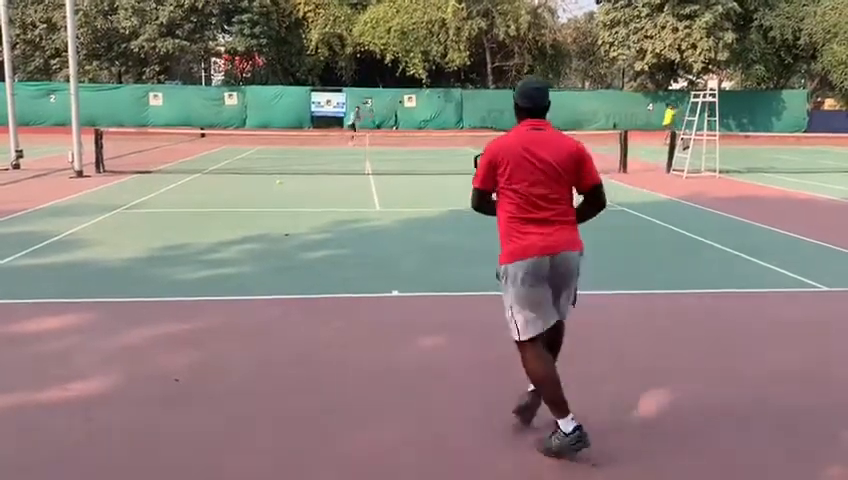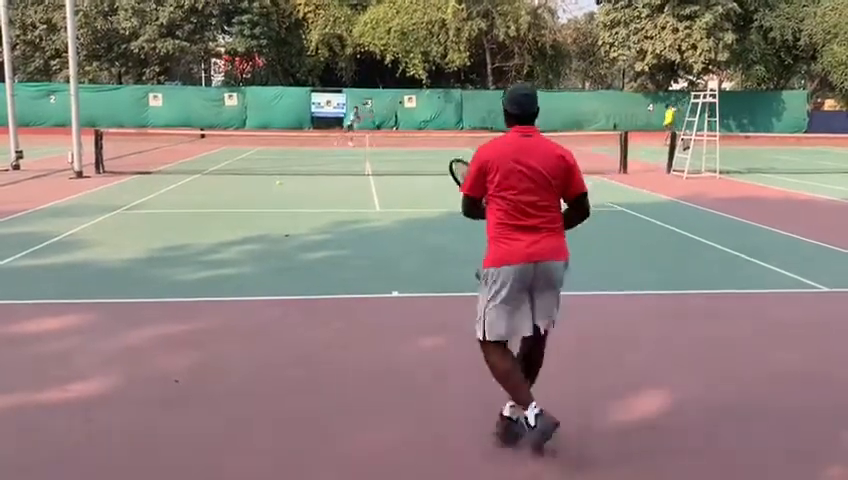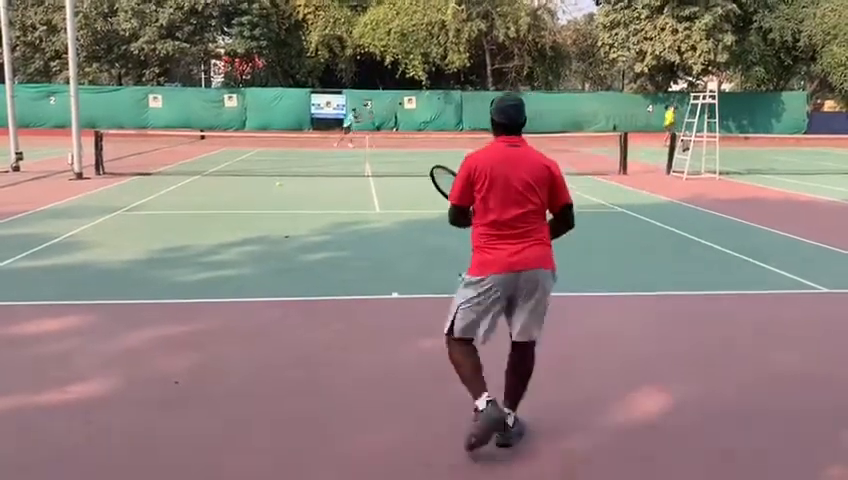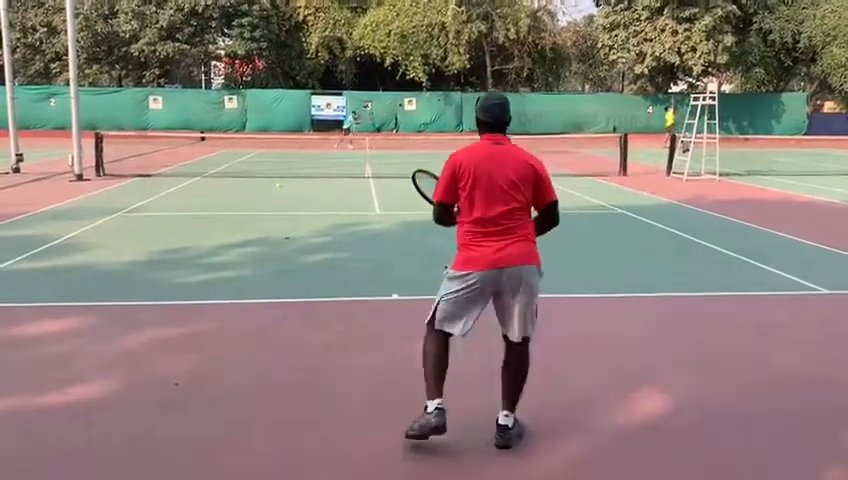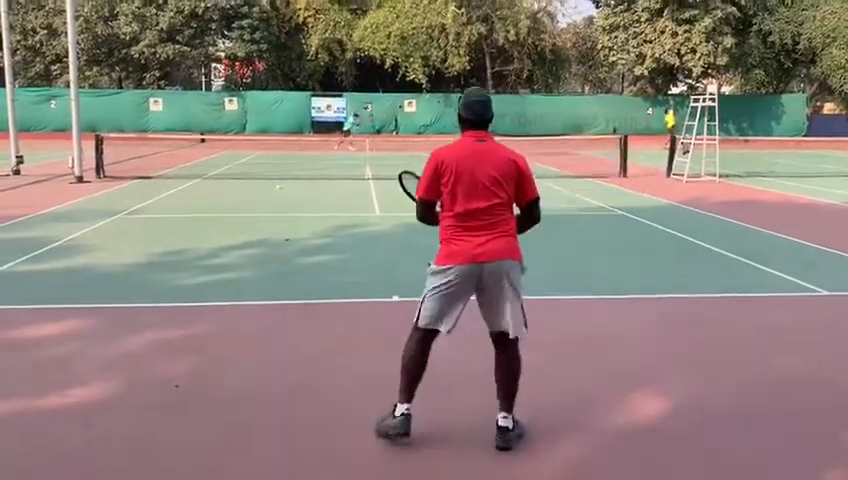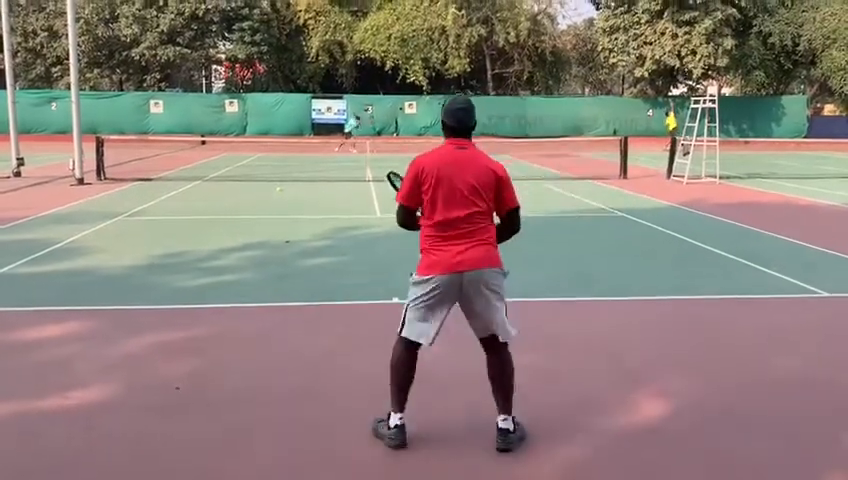
dt=0.1s
person 1, frame 1
left shoulder: (497, 148)
right shoulder: (572, 147)
left elbow: (479, 203)
right elbow: (597, 201)
left hip: (522, 255)
right hip: (566, 249)
left knee: (531, 342)
right knee: (553, 321)
left ankle: (568, 427)
right ankle: (538, 391)
person 1, frame 2
left shoulder: (487, 153)
right shoulder: (561, 155)
left elbow: (470, 209)
right elbow: (581, 211)
left hip: (506, 261)
right hip: (552, 258)
left knee: (493, 344)
right knee: (535, 335)
left ankle: (533, 414)
right ankle: (514, 412)
person 1, frame 3
left shoulder: (474, 162)
right shoulder: (546, 165)
left elbow: (456, 218)
right elbow: (565, 221)
left hip: (490, 269)
right hip: (538, 266)
left knee: (458, 339)
right knee: (524, 344)
left ankle: (485, 407)
right ankle: (507, 418)
person 1, frame 4
left shoulder: (459, 160)
right shoulder: (531, 163)
left elbow: (441, 216)
right elbow: (550, 219)
left hip: (473, 265)
right hip: (521, 264)
left knee: (436, 333)
right knee: (516, 343)
left ankle: (433, 409)
right ankle: (507, 422)
person 1, frame 5
left shoulder: (441, 157)
right shoulder: (514, 159)
left elbow: (424, 214)
right elbow: (532, 216)
left hip: (455, 260)
right hip: (503, 259)
left knee: (422, 333)
right knee: (506, 341)
left ankle: (401, 414)
right ankle: (506, 423)
person 1, frame 6
left shoulder: (421, 164)
right shoulder: (493, 168)
left elbow: (405, 218)
right elbow: (512, 225)
left hip: (434, 269)
right hip: (483, 268)
left knee: (406, 341)
right knee: (497, 345)
left ankle: (395, 423)
right ankle: (506, 425)
